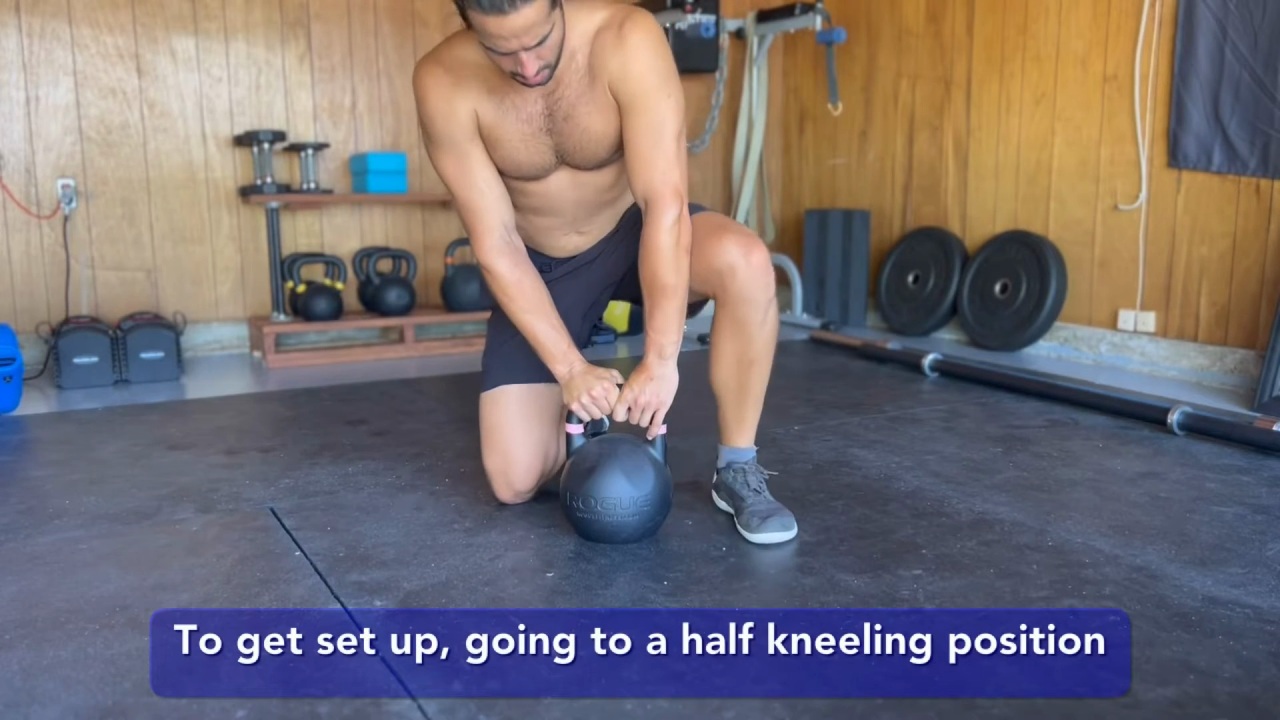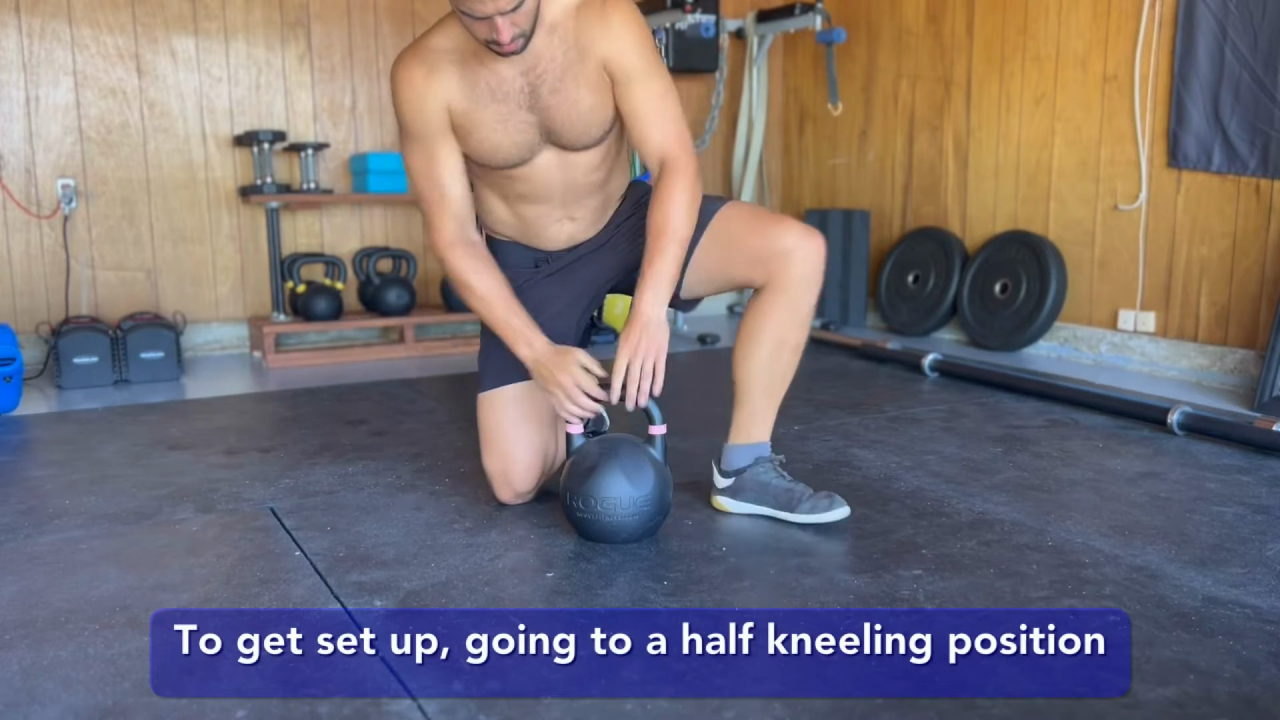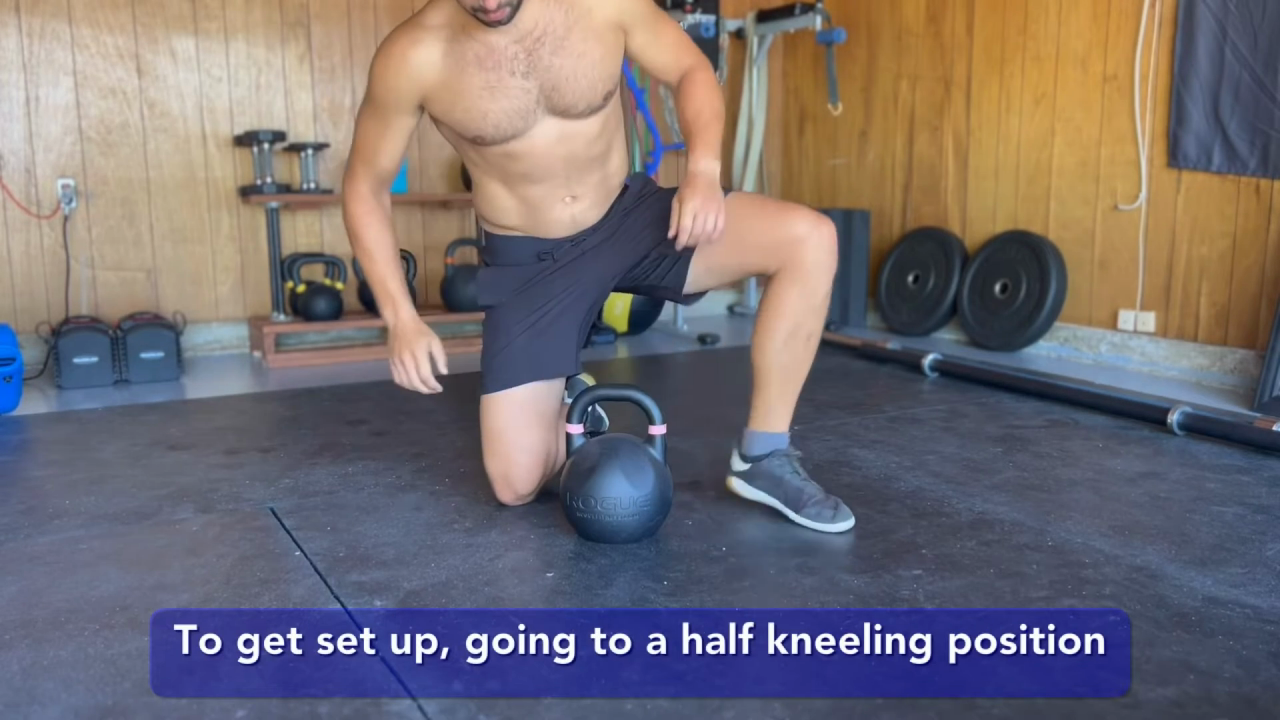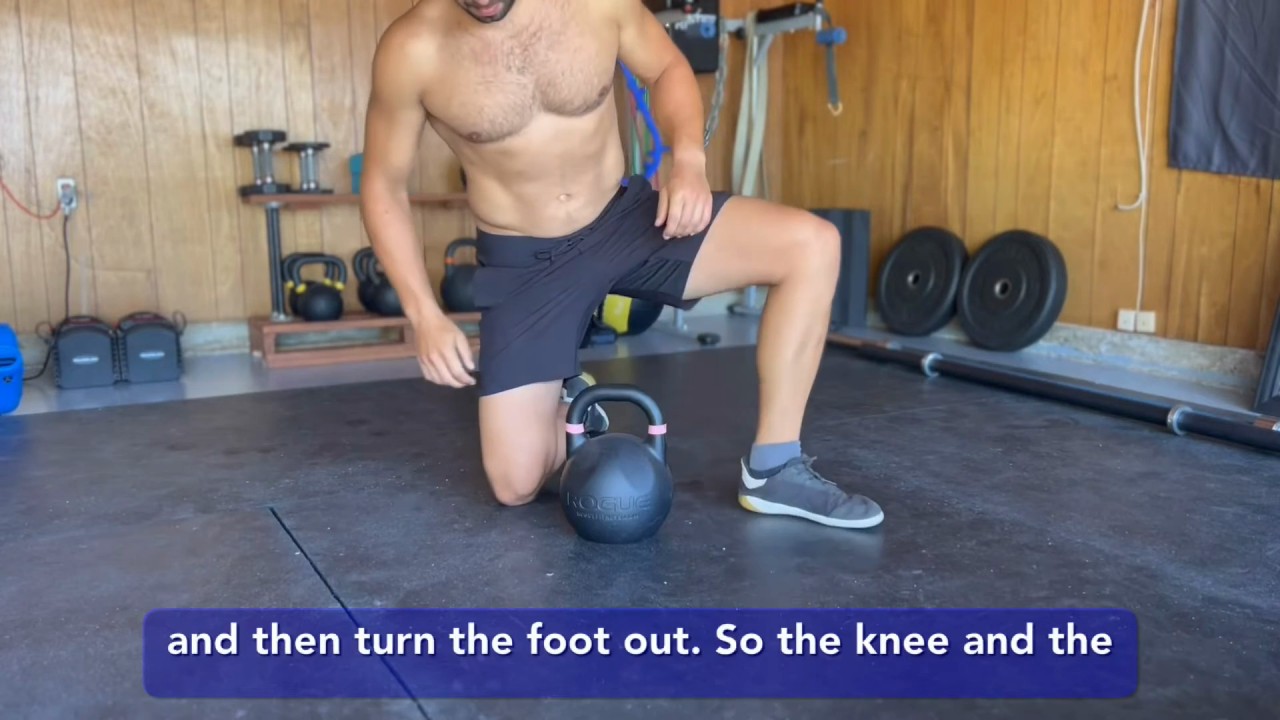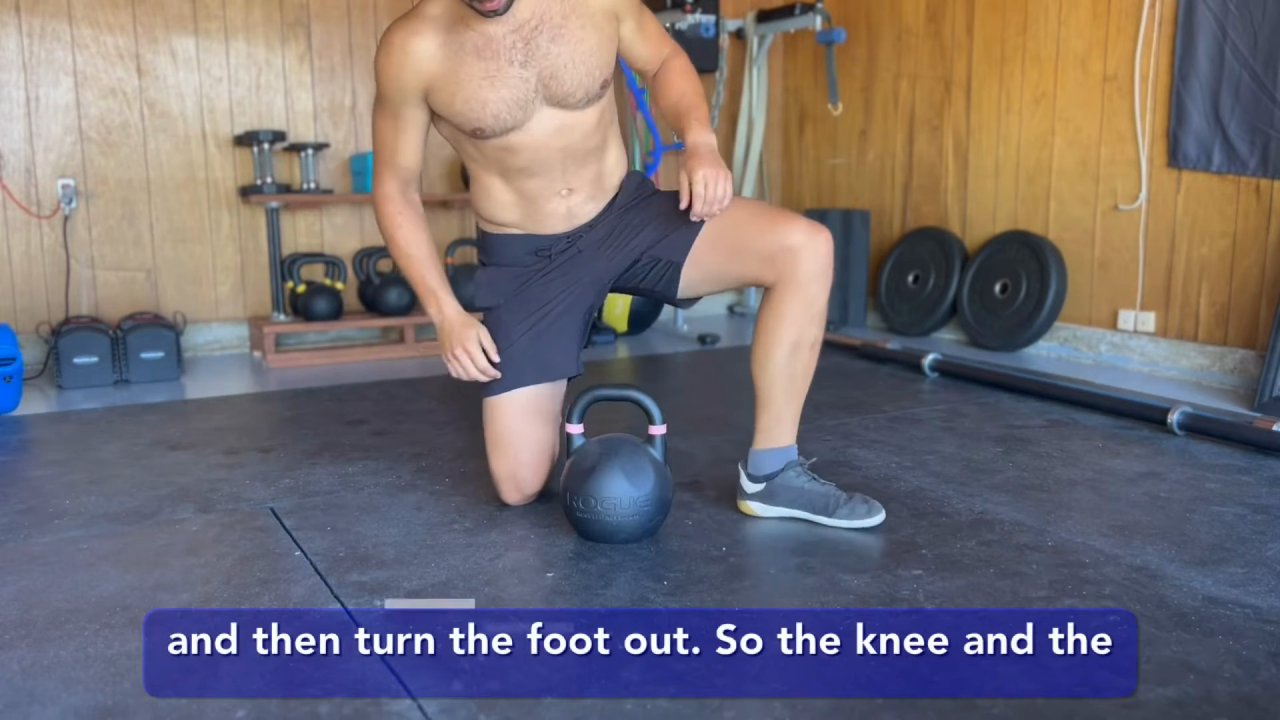
dt=0.3s
person 1, frame 1
right shoulder: (444, 83)
left elbow: (666, 205)
right elbow: (496, 245)
left wrist: (660, 359)
right wrist: (569, 369)
left hip: (637, 232)
right hip: (539, 266)
left knee: (744, 262)
right knee: (515, 483)
left ankle: (738, 468)
right ankle: (584, 412)
person 1, frame 2
right shoulder: (423, 75)
left elbow: (675, 163)
right elbow: (453, 235)
left wrist: (647, 316)
right wrist: (538, 352)
left hip: (625, 225)
right hip: (527, 265)
left knee: (797, 250)
right knee: (516, 484)
left ankle: (742, 467)
right ankle: (577, 402)
person 1, frame 3
right shoulder: (413, 55)
left elbow: (692, 71)
right elbow: (364, 187)
left wrist: (704, 168)
right wrist: (402, 319)
left hip: (629, 216)
right hip: (528, 262)
left knee: (810, 237)
right knee: (516, 485)
left ankle: (763, 456)
right ankle: (566, 402)
person 1, frame 4
right shoulder: (412, 50)
left elbow: (667, 69)
right elbow: (383, 186)
left wrist: (688, 158)
right wrist: (425, 316)
left hip: (626, 217)
right hip: (524, 264)
left knee: (812, 243)
right knee: (516, 486)
left ankle: (772, 469)
right ankle: (563, 403)
person 1, frame 5
right shoulder: (413, 47)
left elbow: (665, 60)
right elbow: (395, 190)
left wrist: (699, 140)
right wrist: (448, 315)
left hip: (627, 216)
right hip: (526, 262)
left knee: (804, 247)
right knee: (519, 487)
left ankle: (770, 473)
right ankle: (551, 410)
